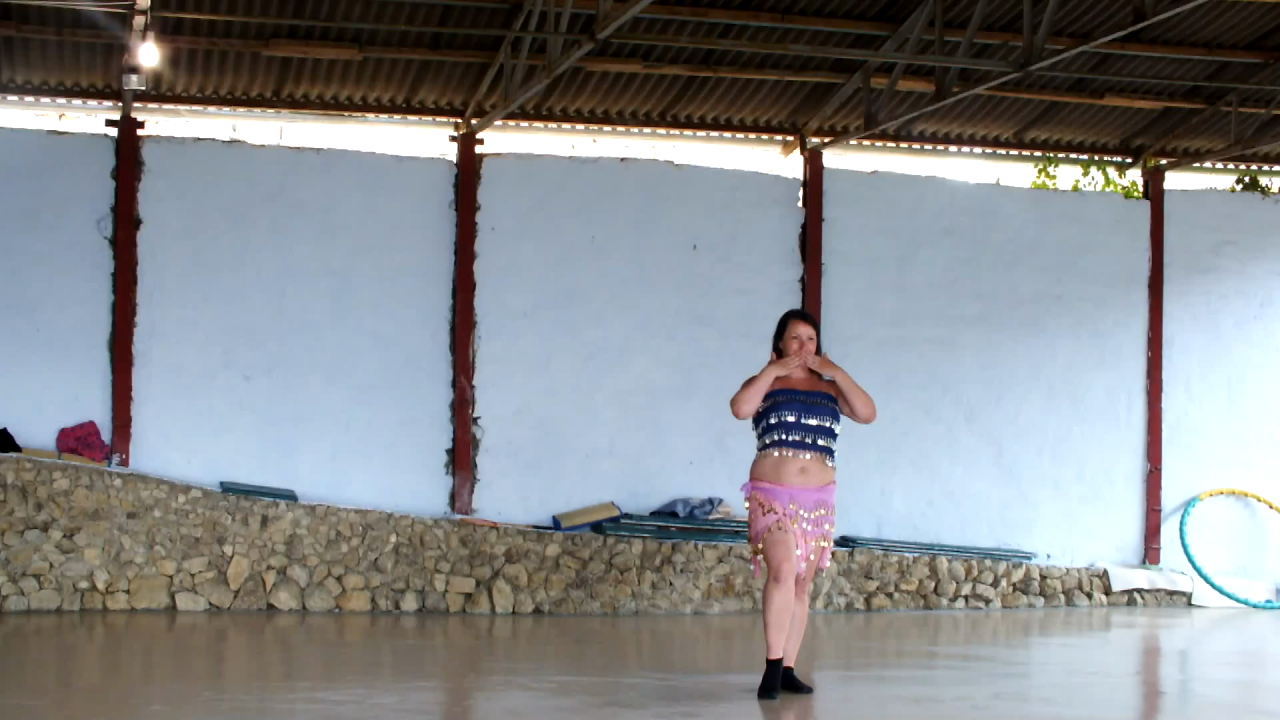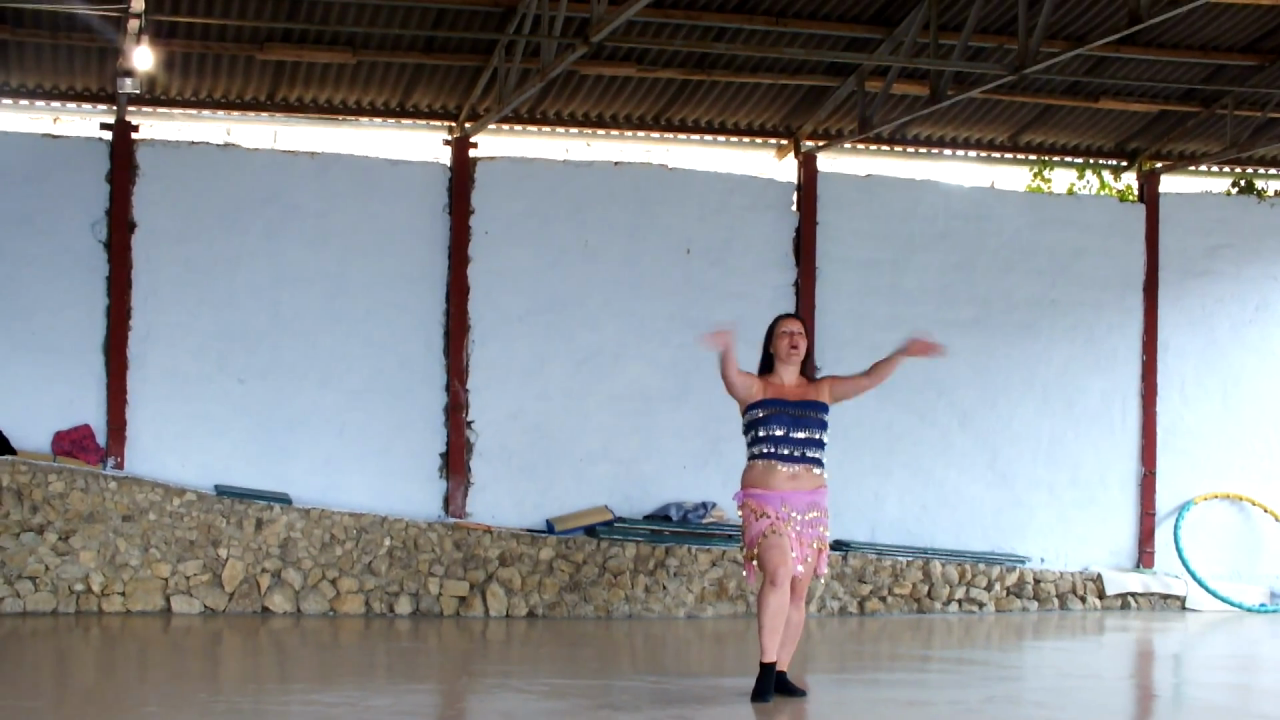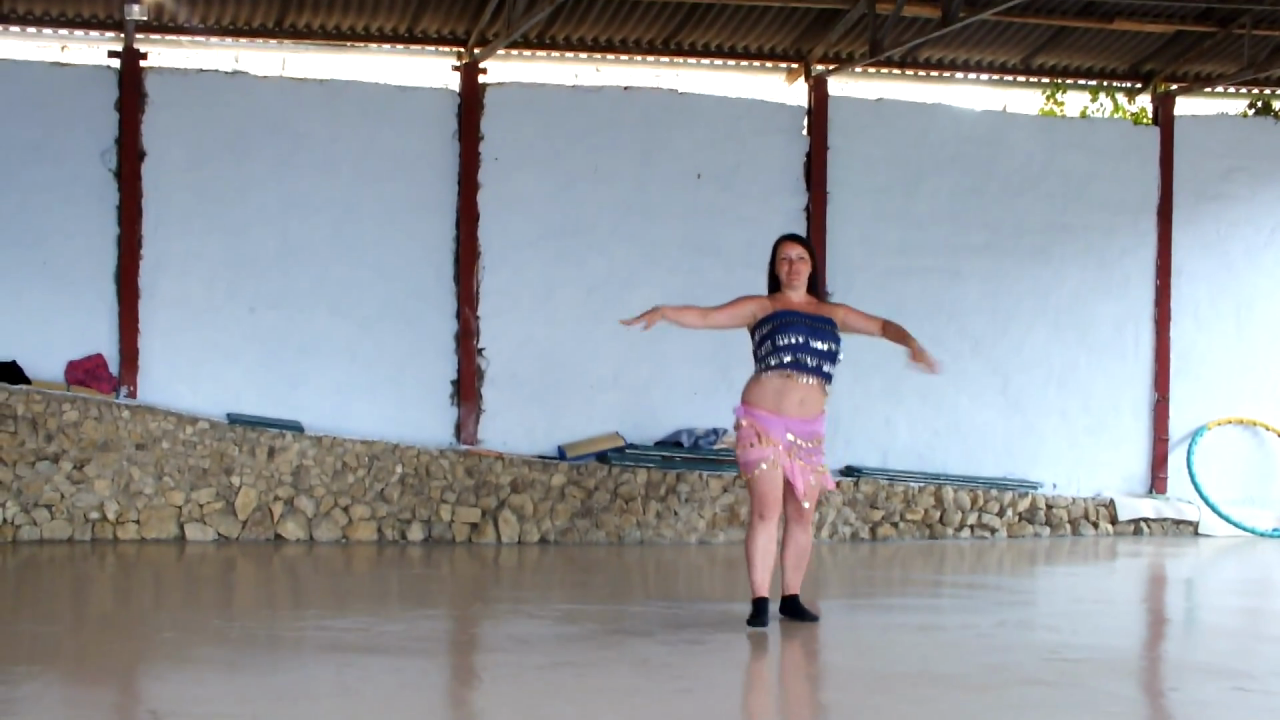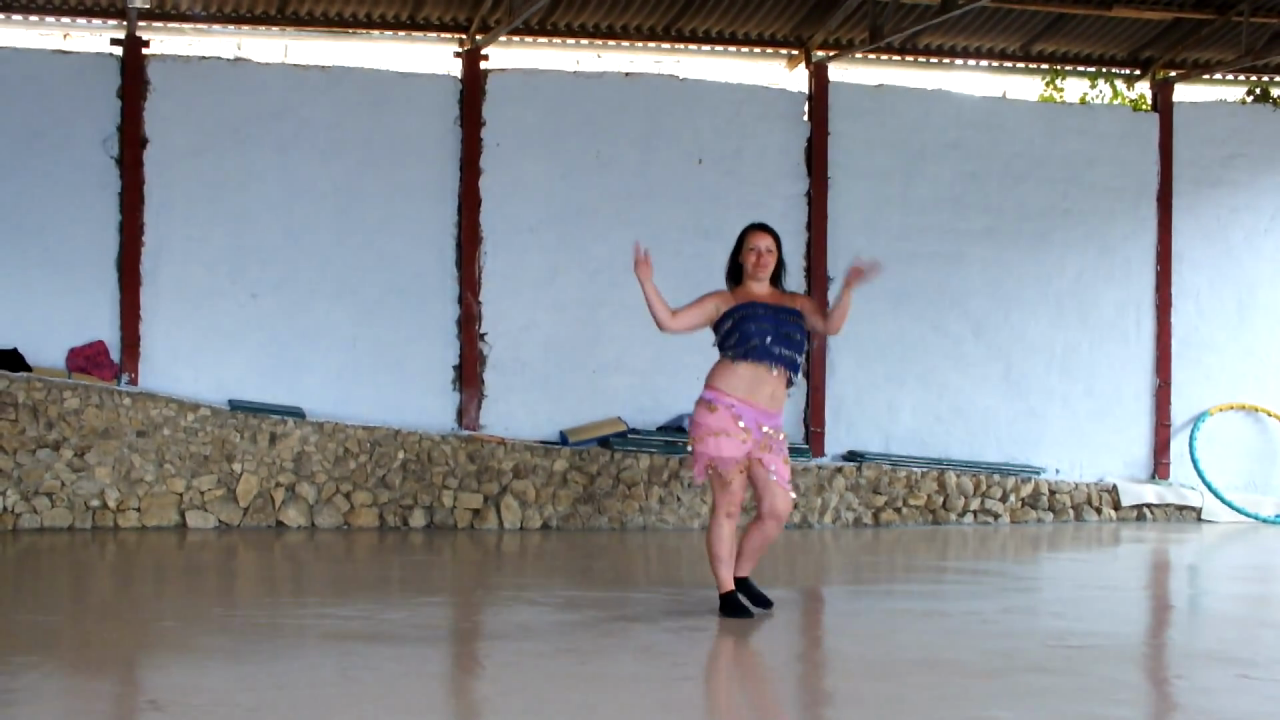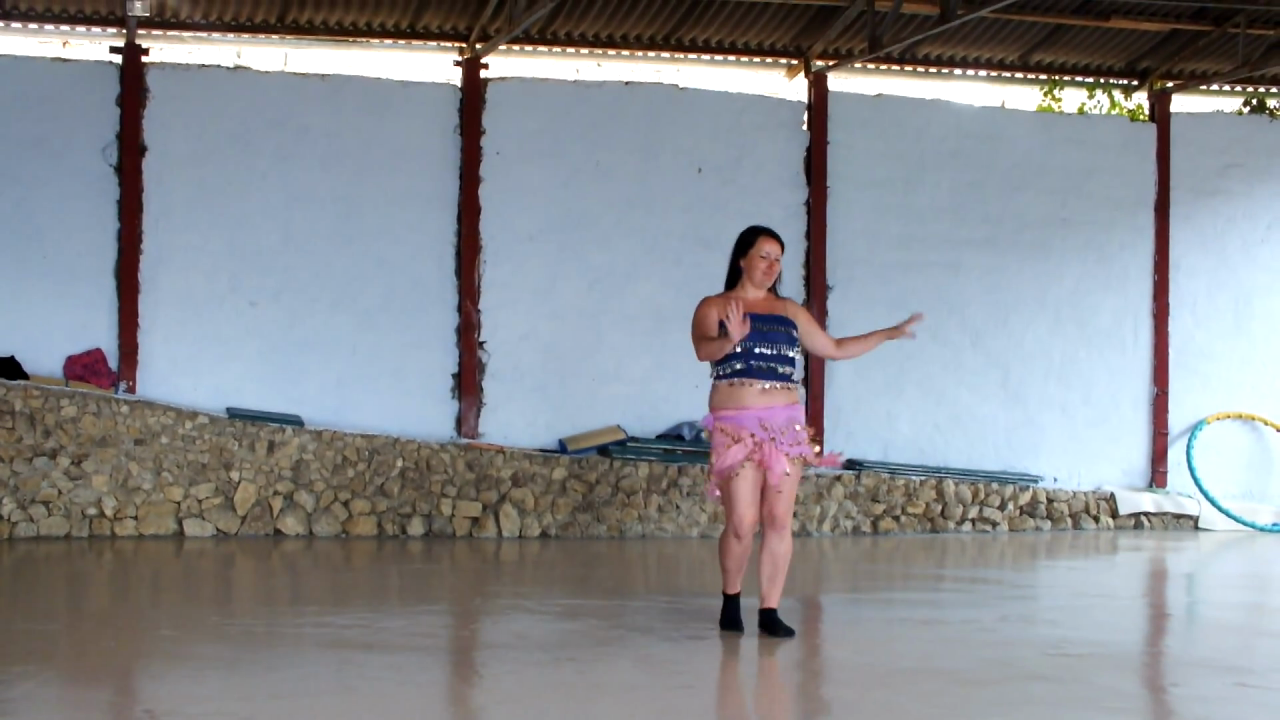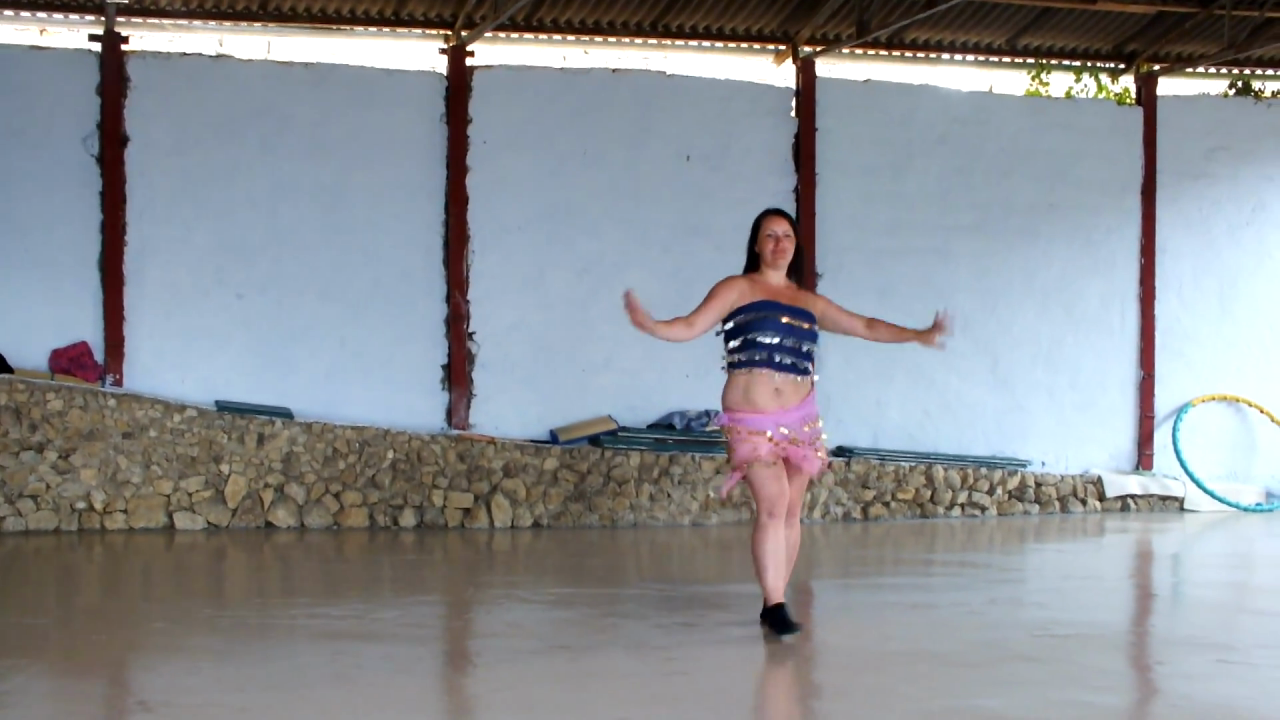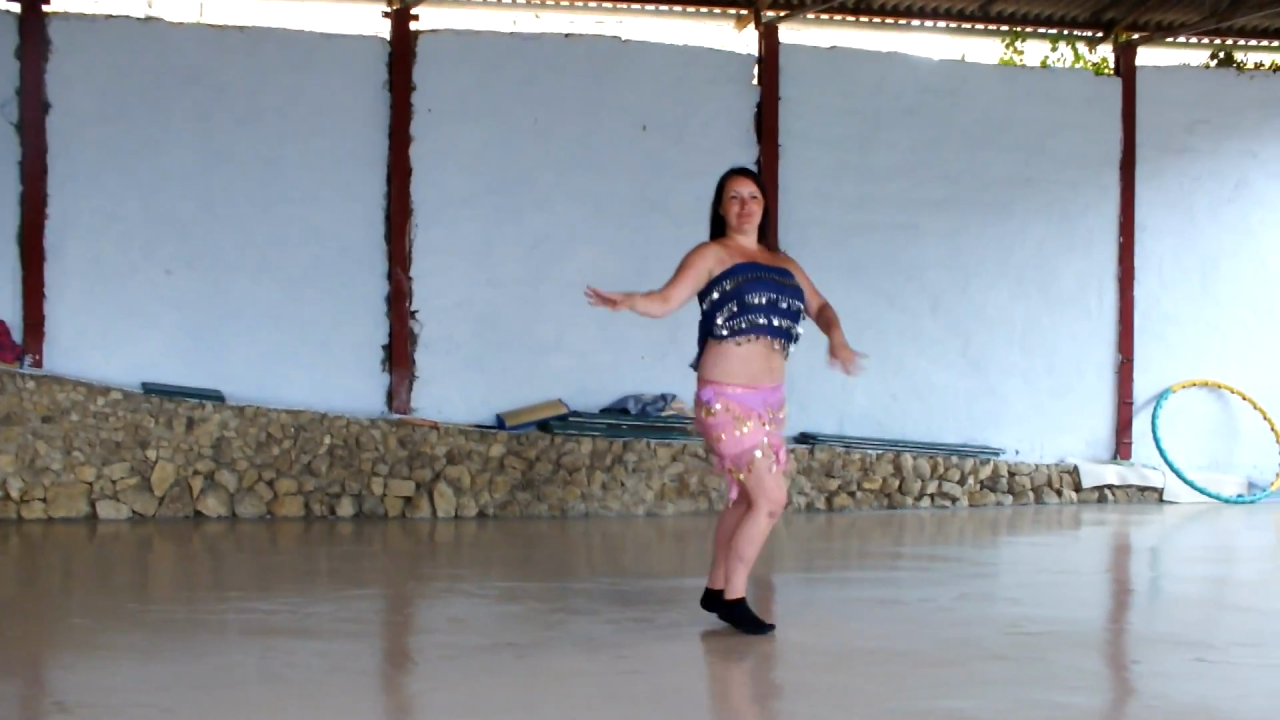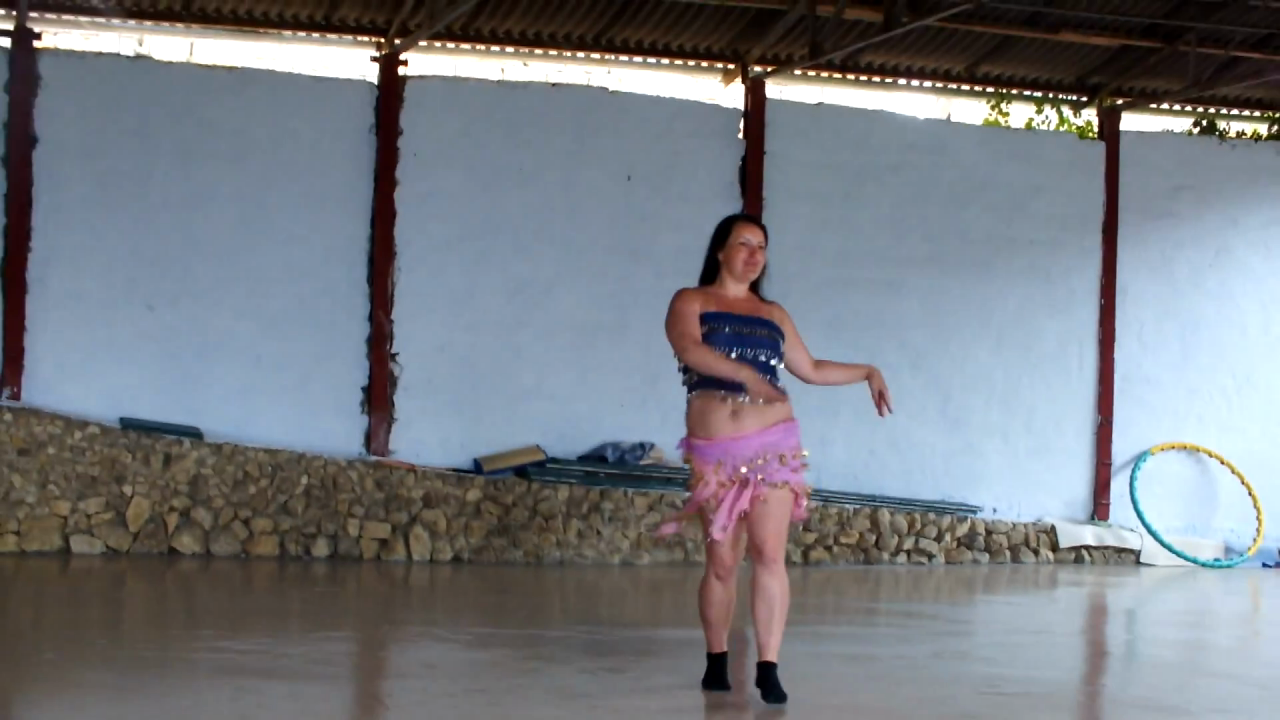
dt=0.7s
person 1, frame 1
left shoulder: (829, 387)
right shoulder: (764, 384)
left elbow: (868, 414)
right elbow: (739, 409)
left wrist: (837, 373)
right wrist: (771, 370)
left hip: (817, 497)
right hip: (772, 495)
left knee: (802, 586)
right knee: (782, 572)
left ankle: (787, 669)
right ankle: (772, 667)
person 1, frame 2
left shoulder: (821, 389)
right shoulder: (753, 387)
left elbow: (867, 379)
right elbow: (731, 377)
left wrist: (902, 353)
right wrist: (726, 350)
left hip: (811, 502)
right hip: (765, 500)
left knee: (797, 593)
right knee: (778, 577)
left ankle: (780, 672)
right ankle: (766, 670)
person 1, frame 3
left shoulder: (832, 312)
right shoulder: (760, 306)
left elbow: (884, 326)
right elbow: (702, 318)
left wrist: (913, 345)
right wrist: (661, 312)
left hip: (808, 428)
right hip: (763, 422)
left knee: (802, 517)
right knee: (766, 511)
left ankle: (791, 598)
right ankle: (760, 602)
person 1, frame 4
left shoulder: (797, 304)
right shoulder: (723, 301)
left elbow: (831, 325)
right elbow: (670, 322)
left wrist: (849, 287)
right wrist: (648, 282)
left hip: (765, 421)
right hip: (725, 410)
left knee: (778, 510)
right knee: (728, 506)
left ankle: (741, 577)
right ankle: (727, 594)
person 1, frame 5
left shoulder: (789, 311)
right shoulder: (713, 307)
left elbow: (835, 349)
right elbow: (703, 350)
left wrist: (889, 332)
right wrist: (729, 337)
left hip: (783, 424)
right hip: (734, 427)
left knee: (779, 521)
right knee: (741, 524)
left ankle: (770, 611)
right ankle: (731, 600)
person 1, frame 6
left shoulder: (808, 300)
right shoulder: (734, 290)
left elbow: (864, 327)
right elbow: (688, 329)
left wrist: (920, 335)
right wrist: (647, 323)
left hip: (796, 418)
right hip: (749, 424)
left knee: (791, 513)
right knee: (771, 508)
left ankle: (772, 604)
right ankle: (776, 607)
person 1, frame 7
left shoulder: (784, 263)
right shoulder: (712, 254)
left elbow: (822, 309)
right elbow: (663, 303)
left wrist: (837, 338)
right wrist: (627, 300)
left hip: (766, 399)
right hip: (729, 398)
left knee: (748, 502)
right knee: (770, 501)
left ankle: (715, 591)
right ankle: (734, 600)
person 1, frame 8
left shoulder: (772, 314)
right shoulder: (689, 302)
left elbow: (810, 369)
right elbow: (689, 350)
left wrist: (867, 371)
right wrist: (743, 373)
left hip: (773, 447)
right hip: (713, 455)
left knee: (770, 556)
right knee: (722, 566)
left ankle: (768, 667)
right ankle: (717, 655)
